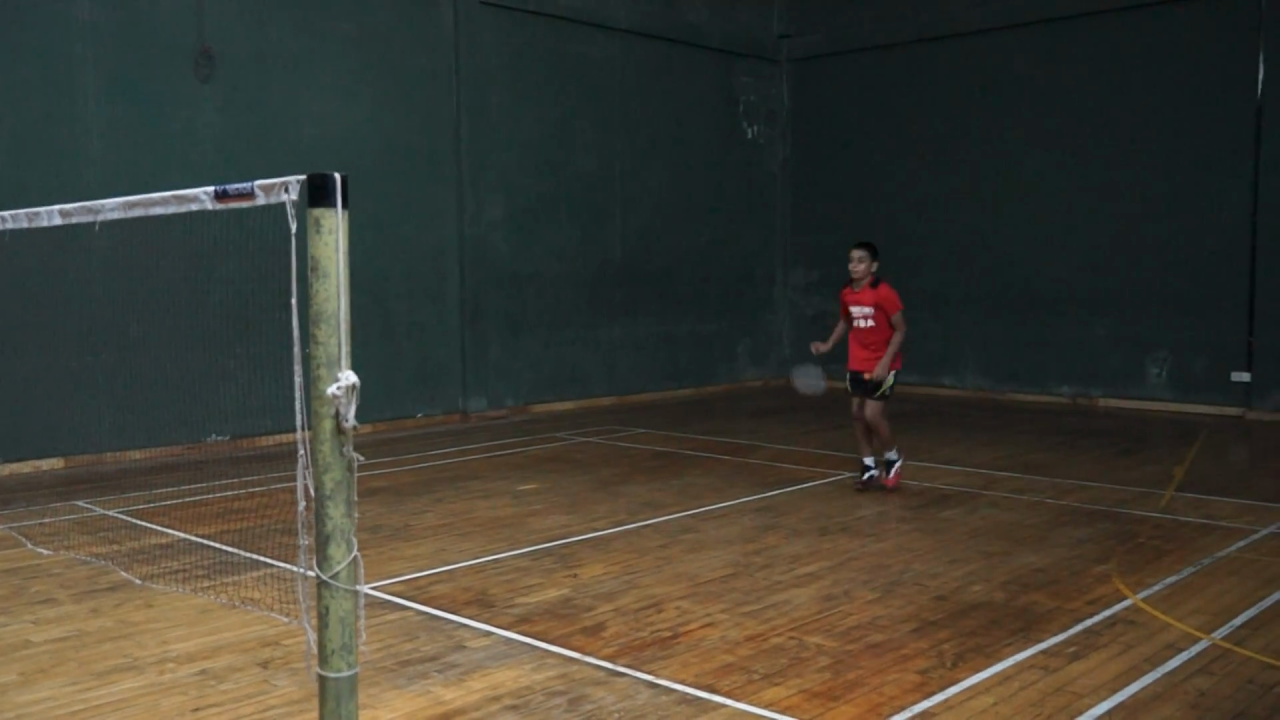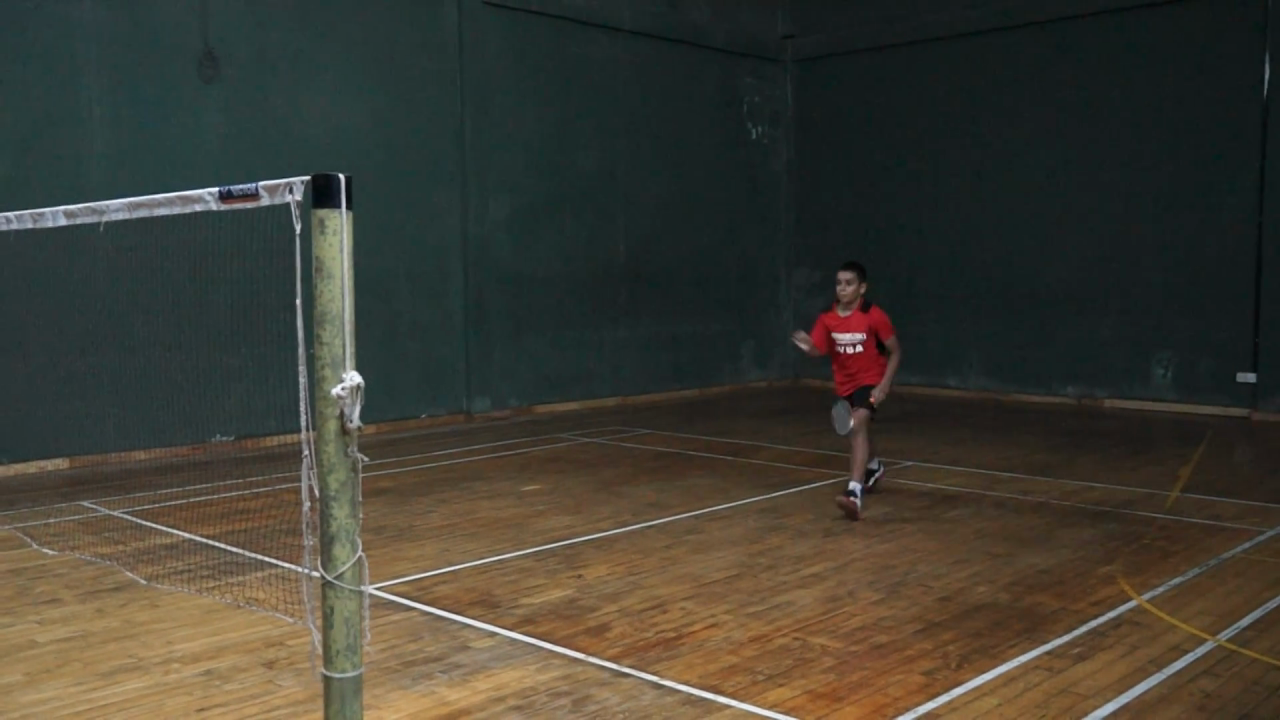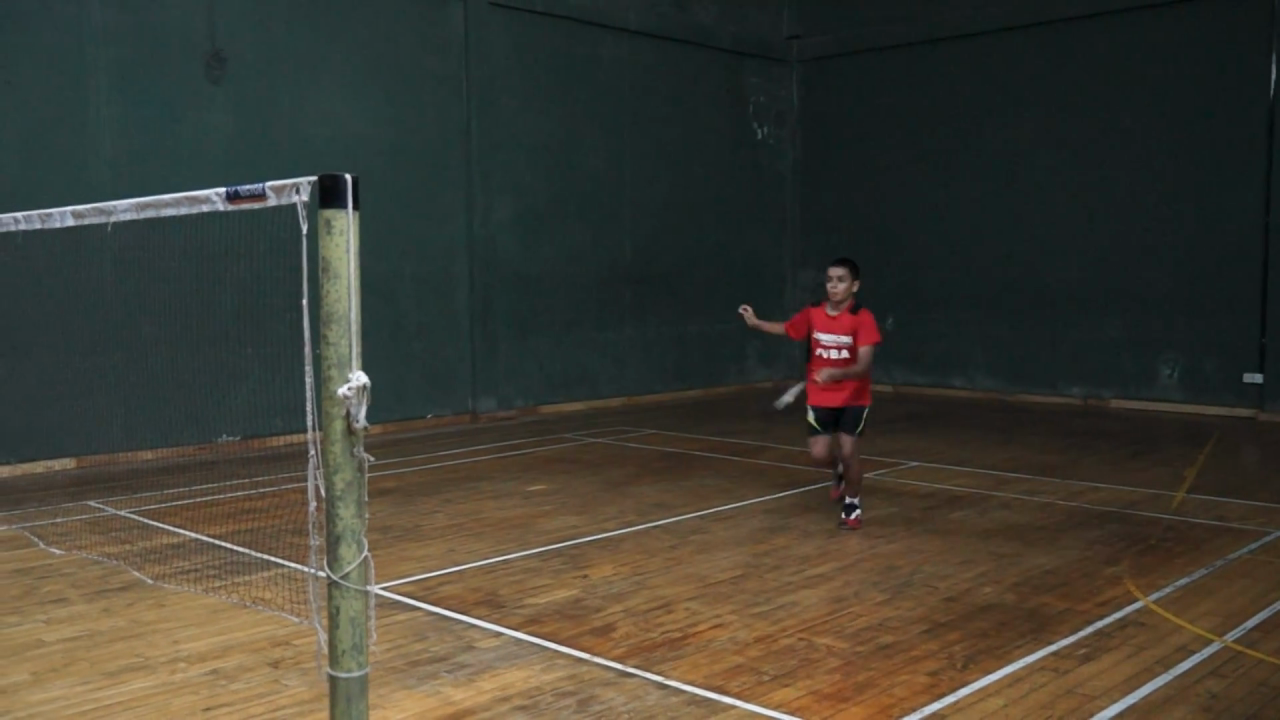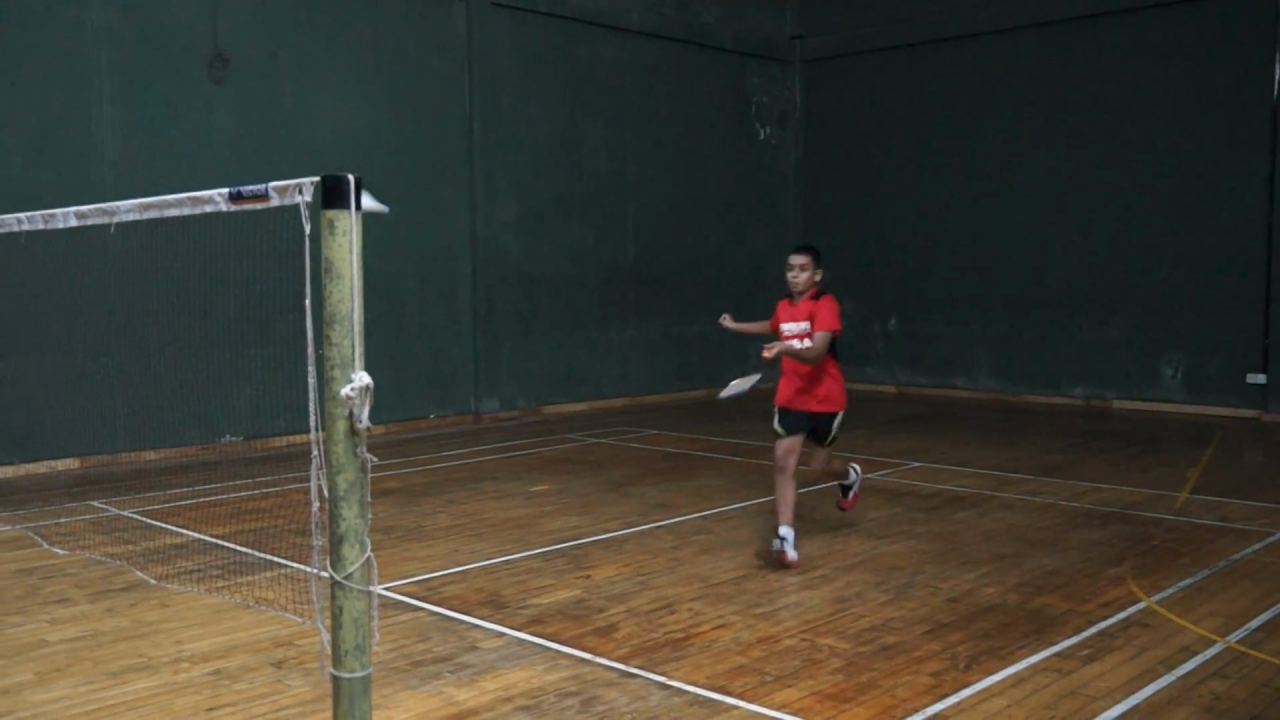
dt=0.2s
person 1, frame 1
left shoulder: (883, 292)
right shoulder: (846, 294)
left elbow: (900, 329)
left wrist: (886, 360)
right wrist: (828, 344)
left hip: (881, 364)
right hip: (857, 363)
left knee: (872, 414)
right knee: (857, 414)
left ankle: (893, 457)
right ankle: (870, 468)
person 1, frame 2
left shoulder: (874, 316)
right shoulder: (827, 318)
left elbow: (895, 352)
right elbow: (819, 351)
left wrist: (885, 384)
right wrist: (807, 346)
left hip: (871, 381)
right hip: (844, 384)
left knee: (857, 426)
right knee: (854, 432)
left ankle: (854, 493)
right ankle: (874, 468)
person 1, frame 3
left shoulder: (864, 320)
right shoulder: (812, 314)
left elbow: (864, 366)
right elbow: (786, 330)
left wrist: (836, 373)
right wrist: (755, 322)
left hip: (853, 396)
right hip: (820, 395)
left knee: (848, 451)
right knee: (819, 454)
left ankle: (852, 504)
right ankle: (840, 470)
person 1, frame 4
left shoulder: (826, 305)
right shoulder: (782, 307)
left elbow: (817, 350)
left wrist: (786, 349)
right wrist: (736, 327)
left hip: (825, 396)
right hip: (790, 397)
left knee: (821, 464)
right knee: (783, 463)
left ankle: (849, 475)
right ankle: (786, 538)
